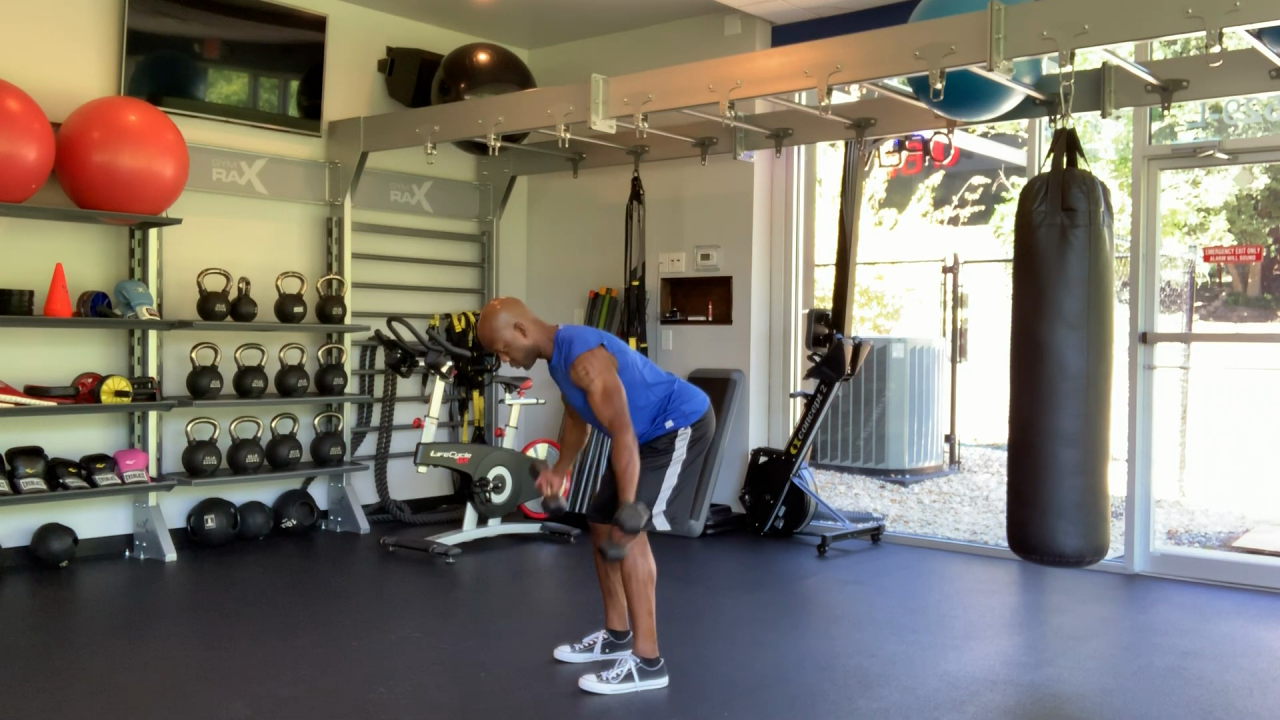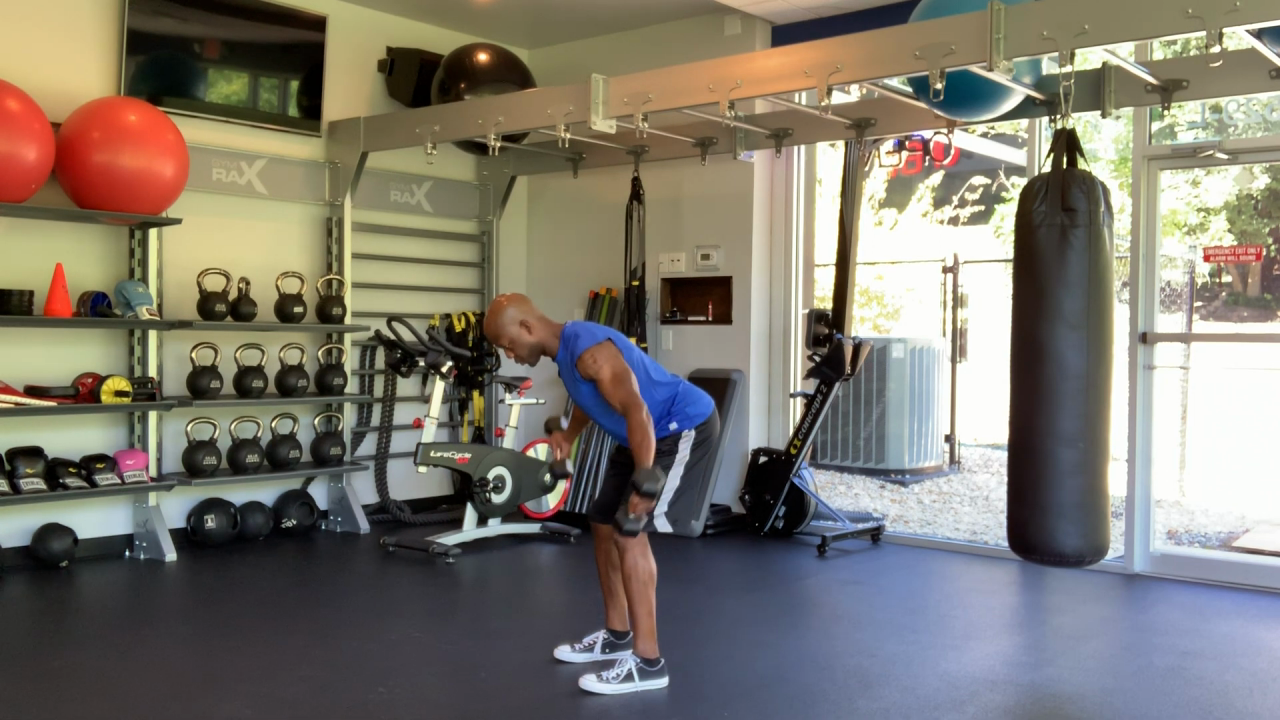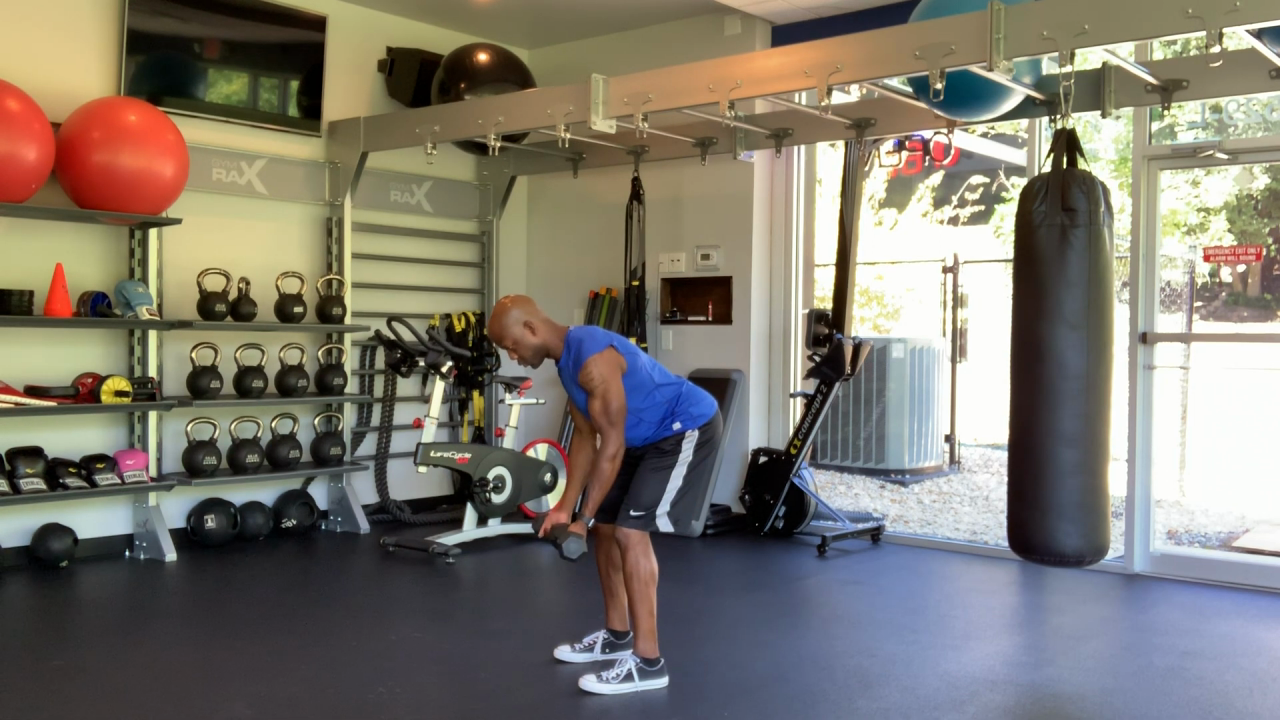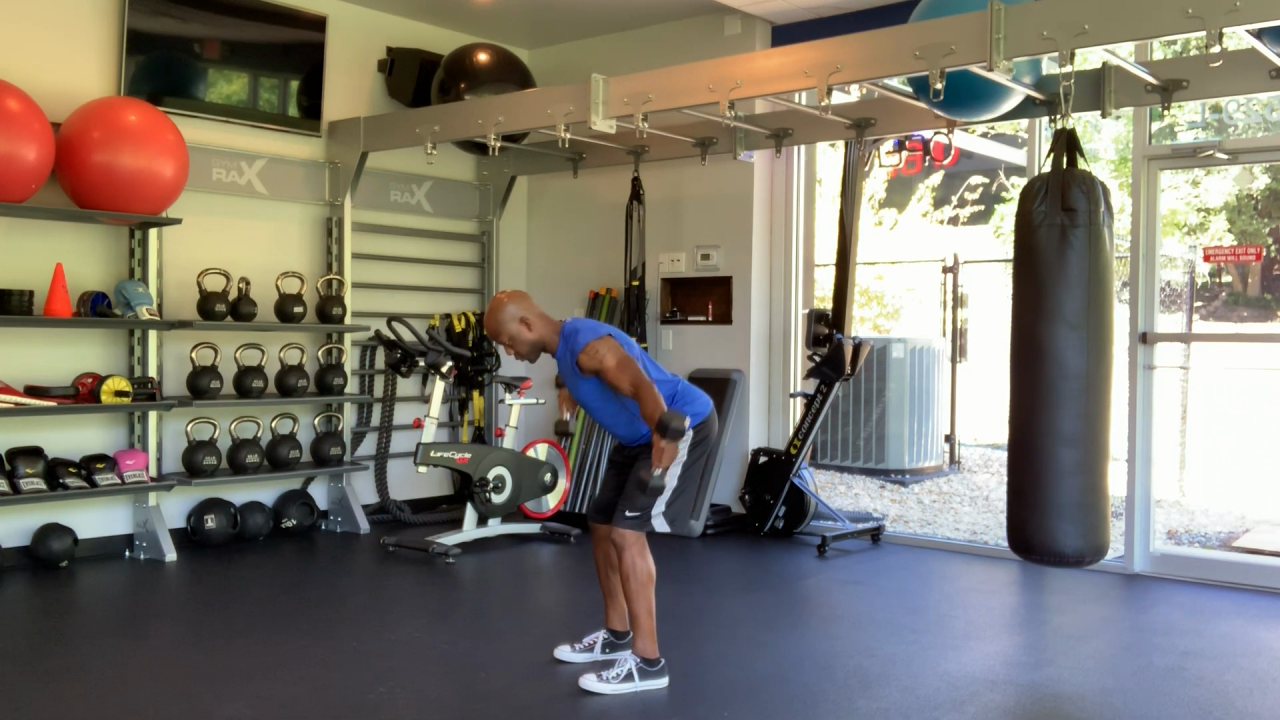
dt=0.7s
person 1, frame 1
left shoulder: (582, 355)
right shoulder: (558, 358)
left elbow: (622, 432)
right elbow: (579, 418)
left wrist: (631, 510)
right wrist: (559, 473)
left hip: (679, 426)
right hip: (649, 432)
left knee: (626, 533)
right knee: (601, 525)
left ankle: (647, 662)
right ankle: (617, 636)
person 1, frame 2
left shoulder: (587, 348)
right shoulder: (564, 351)
left elbow: (635, 410)
right wrist: (568, 435)
left hip: (684, 426)
right hip: (645, 436)
left knee: (629, 534)
right knee: (603, 525)
left ankle: (647, 661)
right ankle: (617, 635)
person 1, frame 3
left shoulder: (592, 357)
right shoulder: (567, 360)
left elbow: (611, 445)
right elbow: (585, 437)
left wrist: (582, 518)
right wrist: (565, 507)
left hip: (688, 428)
right hip: (651, 435)
left knee: (630, 532)
right knee: (605, 526)
left ankle: (647, 662)
right ankle: (616, 635)
person 1, frame 4
left shoulder: (588, 343)
right shoulder: (565, 347)
left elbow: (644, 389)
left wrist: (666, 431)
right wrist: (568, 398)
left hip: (684, 425)
right hip: (639, 435)
left knee: (628, 531)
right knee: (602, 525)
left ankle: (647, 661)
right ankle: (617, 635)
